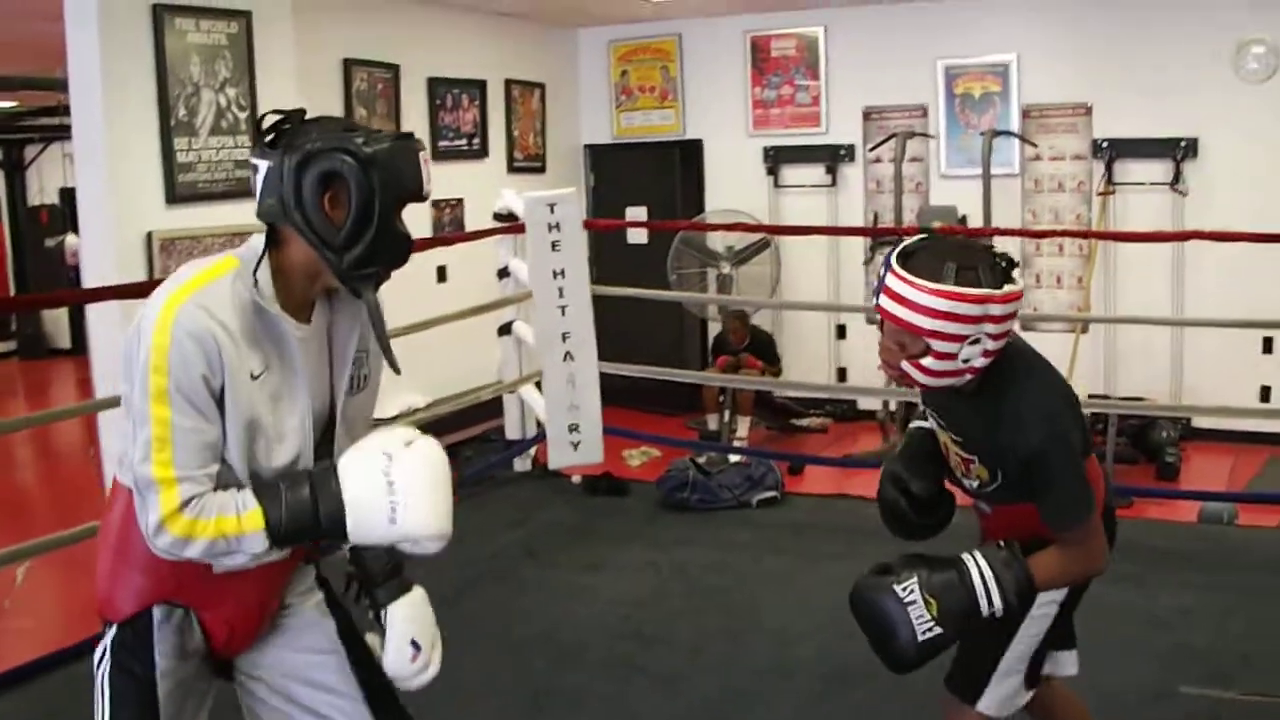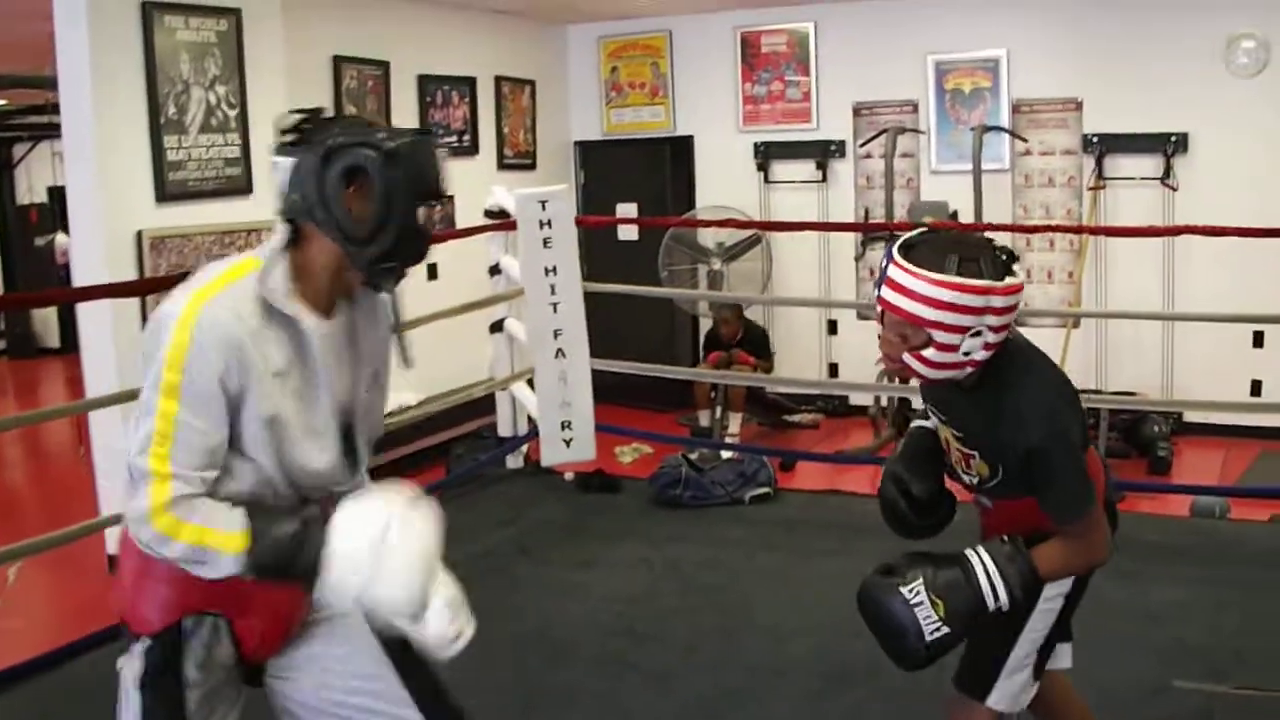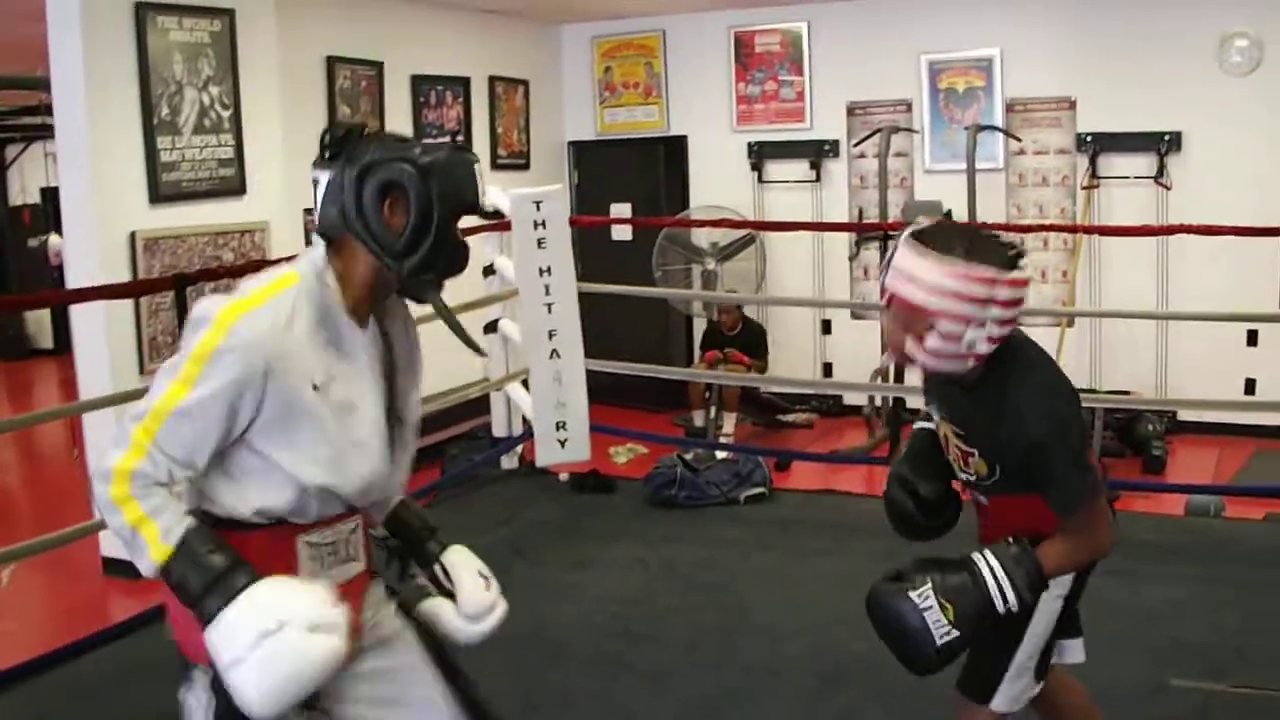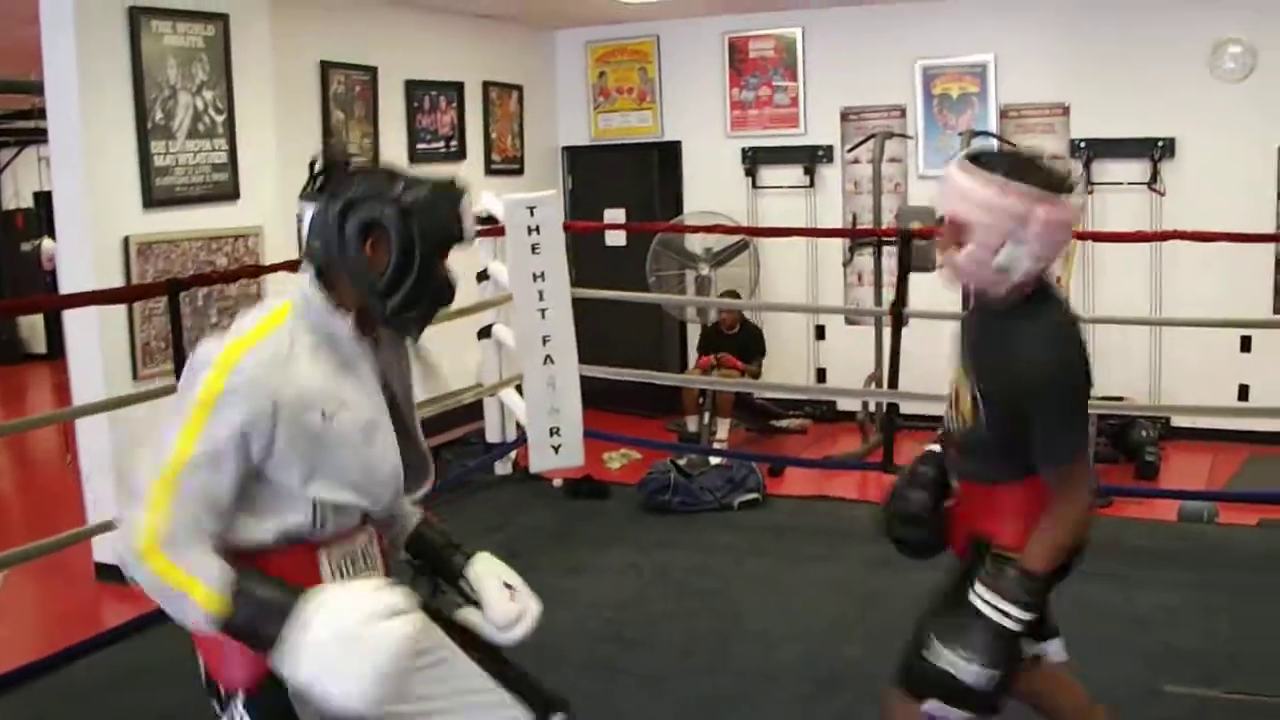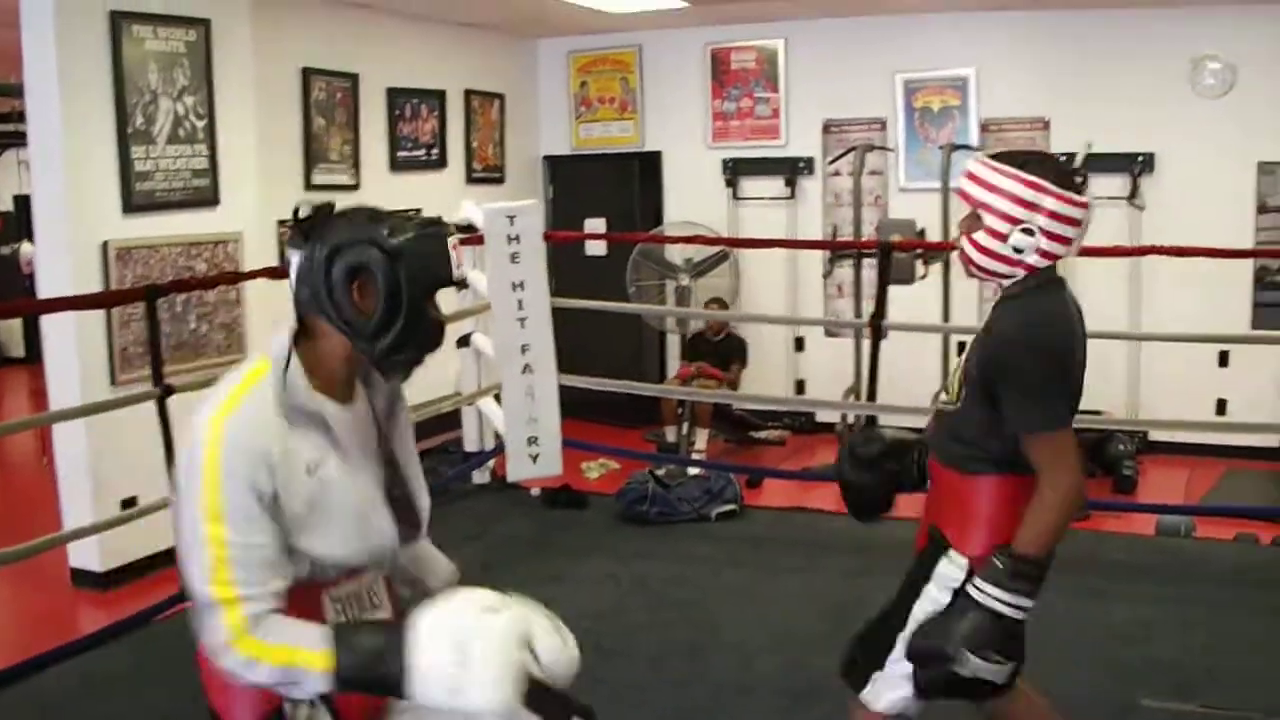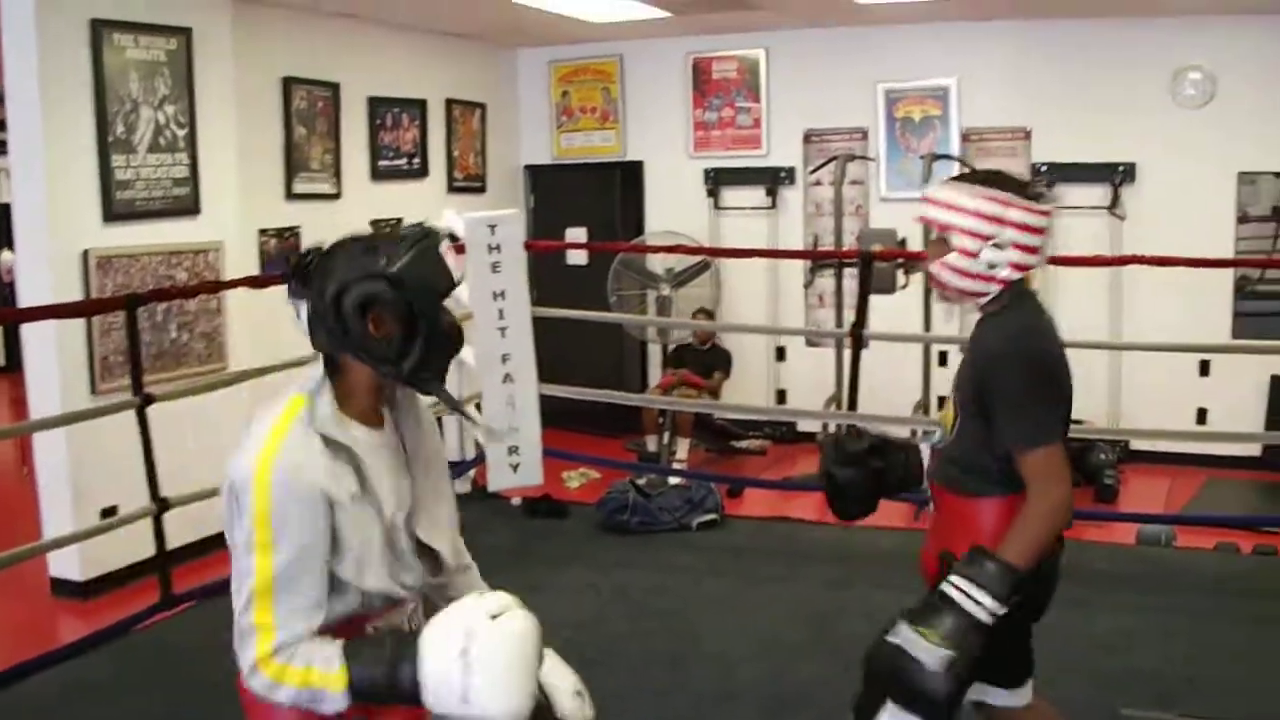
dt=0.1s
person 1, frame 1
left shoulder: (354, 312)
right shoulder: (188, 318)
right elbow: (170, 517)
left wrist: (389, 578)
right wrist: (335, 505)
left hip: (278, 579)
right hip: (166, 581)
person 1, frame 2
left shoulder: (366, 309)
right shoulder: (210, 317)
right elbow: (164, 514)
left wrist: (407, 562)
right wrist: (313, 550)
left hip: (307, 590)
right hip: (192, 592)
person 1, frame 3
left shoulder: (392, 324)
right shoulder: (252, 328)
right elbow: (131, 483)
left wrist: (427, 547)
right wrist: (221, 596)
left hip: (343, 599)
right hip: (236, 593)
person 1, frame 4
left shoulder: (381, 342)
right shoulder: (249, 368)
right elbow: (157, 544)
left wrist: (449, 560)
right wrist: (285, 621)
left hip: (370, 602)
right hip: (270, 642)
person 1, frame 5
left shoulder: (378, 389)
right shoulder: (237, 428)
right elbow: (237, 635)
left wrist: (488, 621)
right wrist: (400, 657)
left hip: (376, 638)
person 1, frame 6
left shoulder: (405, 413)
right shoulder: (283, 467)
right elbow: (271, 660)
left wrist: (521, 649)
right wrist: (413, 670)
left hip: (411, 657)
person 2, frame 1
left shoulder: (1035, 421)
right shoulder: (949, 361)
left elbow: (1087, 553)
left wrist: (968, 585)
right wrist: (920, 447)
left hip: (1055, 542)
right hip: (1010, 525)
right knee: (1030, 676)
person 2, frame 2
left shoulder: (1035, 414)
right shoulder: (948, 358)
left elbow: (1090, 543)
left wrist: (973, 582)
right wrist: (921, 447)
left hip: (1057, 537)
right hip: (1010, 521)
right knee: (1029, 671)
person 2, frame 3
left shoulder: (1037, 411)
right shoulder: (947, 350)
left elbow: (1090, 535)
left wrist: (980, 583)
right wrist: (921, 448)
left hip: (1040, 548)
right hip: (1013, 523)
right knee: (1038, 670)
person 2, frame 4
left shoulder: (1042, 352)
right shoulder: (995, 304)
left elbow: (1072, 502)
left wrist: (1000, 603)
right wrist: (934, 467)
left hip: (1017, 541)
right hip: (991, 515)
right knee: (1025, 663)
person 2, frame 5
left shoulder: (1031, 328)
right shoulder: (1036, 308)
left elbow: (1062, 481)
left wrist: (998, 593)
left hip: (981, 551)
right hip: (984, 537)
person 2, frame 6
left shoulder: (1012, 344)
right shoulder: (1013, 325)
left elbow: (1052, 494)
left wrist: (975, 599)
right wrist: (899, 458)
left hip: (987, 569)
right hip: (983, 559)
person 3, frame 1
left shoulder: (763, 340)
right shoulder: (720, 340)
left elbow: (776, 371)
right elbow: (713, 366)
left wrist: (756, 363)
right wrist: (721, 363)
left hip: (761, 376)
right hip: (732, 374)
left knee: (746, 375)
left ankle: (741, 439)
right ankle: (712, 433)
person 3, frame 2
left shoulder: (757, 334)
right shoulder: (712, 334)
left elbow: (768, 367)
right elbow: (706, 361)
left wrist: (748, 359)
right wrist: (712, 359)
left hip: (753, 372)
right hip: (724, 370)
left knee: (737, 371)
right knee: (702, 369)
left ankle: (733, 436)
right ankle: (704, 429)
person 3, frame 3
left shoulder: (755, 330)
right shoulder: (712, 330)
left elbow: (763, 367)
right elbow: (702, 360)
left wrist: (743, 359)
right wrist: (708, 358)
left hip: (748, 373)
right hip: (719, 369)
left knee: (731, 371)
right knee: (697, 369)
left ankle: (727, 435)
right ankle: (698, 429)
person 3, frame 4
left shoulder: (752, 332)
right shoulder: (710, 331)
left elbow: (757, 371)
right elbow: (701, 361)
left wrist: (736, 363)
right wrist: (703, 363)
left hip: (742, 377)
right hip: (714, 374)
left knee: (725, 376)
right knee: (692, 374)
left ankle: (721, 441)
right ankle: (692, 433)
person 3, frame 5
left shoulder: (736, 342)
right shoulder: (694, 340)
left elbow: (735, 378)
right elbow: (683, 366)
left wrist: (713, 371)
right wrist: (683, 372)
left hip: (722, 388)
right hip: (693, 384)
left knee: (704, 386)
right knee: (670, 385)
left ankle: (699, 451)
right ankle: (670, 443)
person 3, frame 6
left shoulder: (721, 353)
right shoulder: (680, 349)
left elbow: (716, 385)
right elbow: (666, 376)
left wrist: (693, 378)
right wrist: (666, 381)
left hip: (704, 398)
right hip: (675, 392)
left knee: (685, 394)
right knee: (652, 394)
left ankle: (681, 460)
right ankle: (651, 453)
